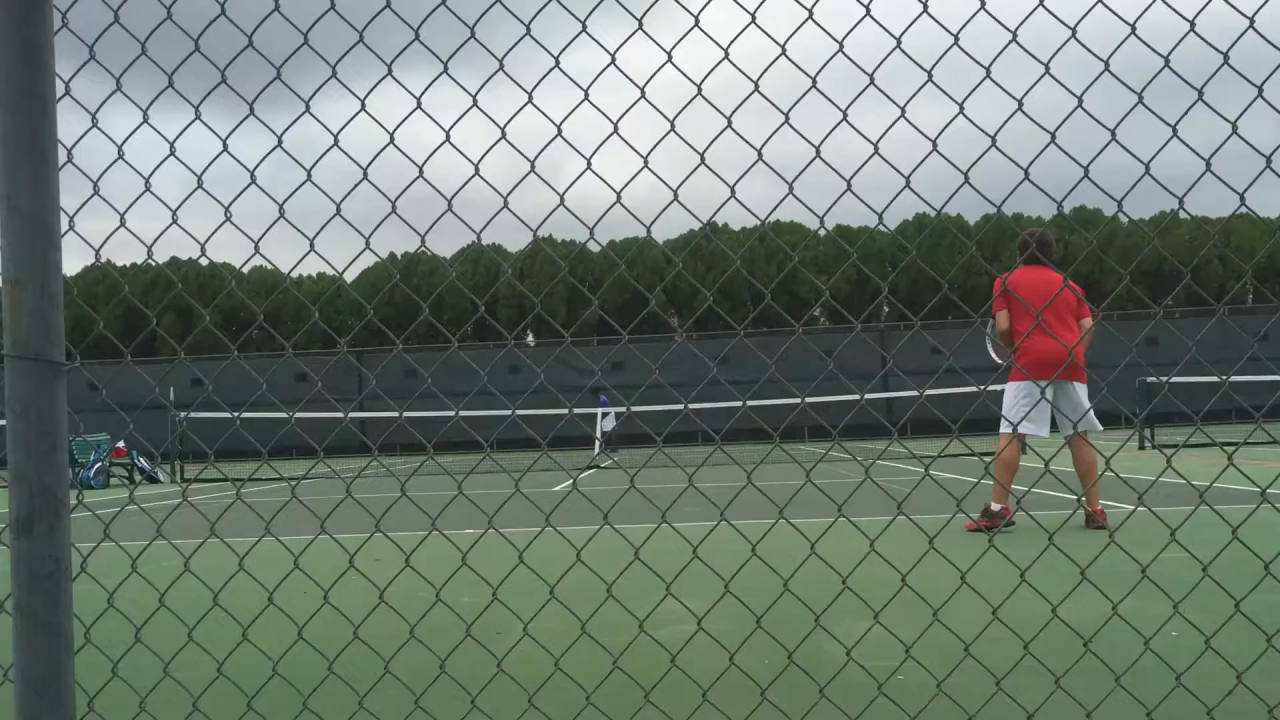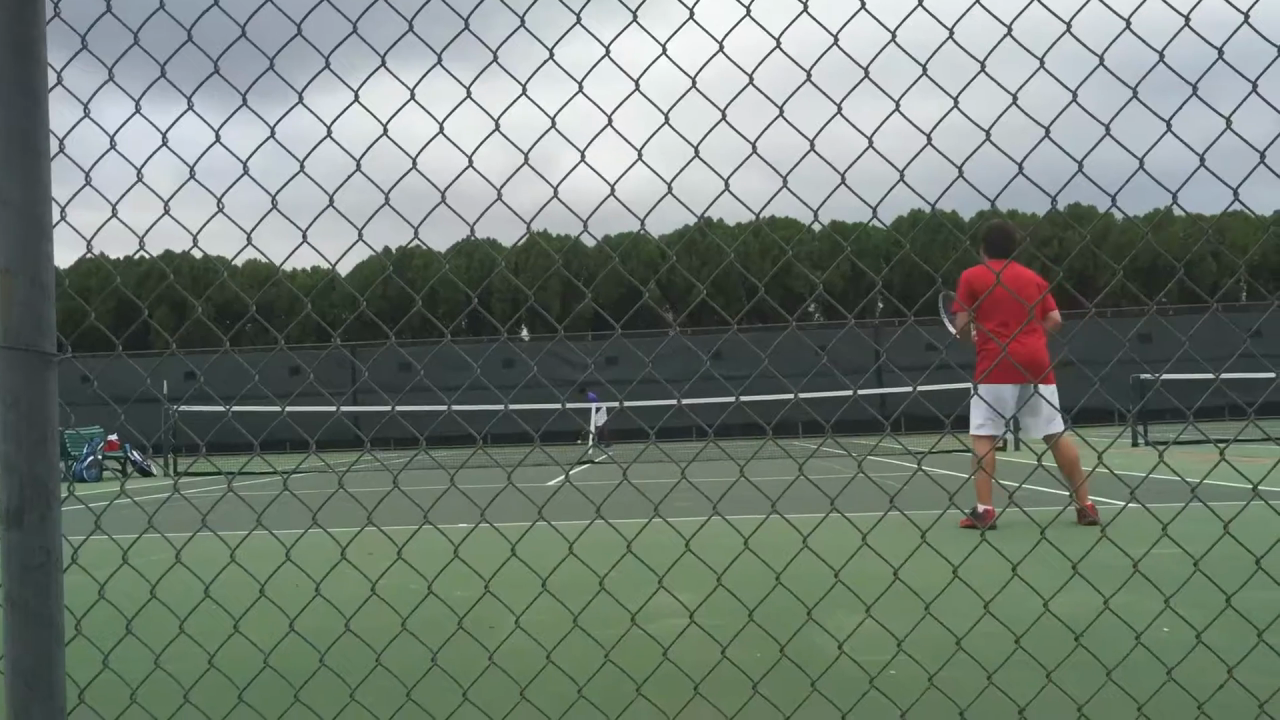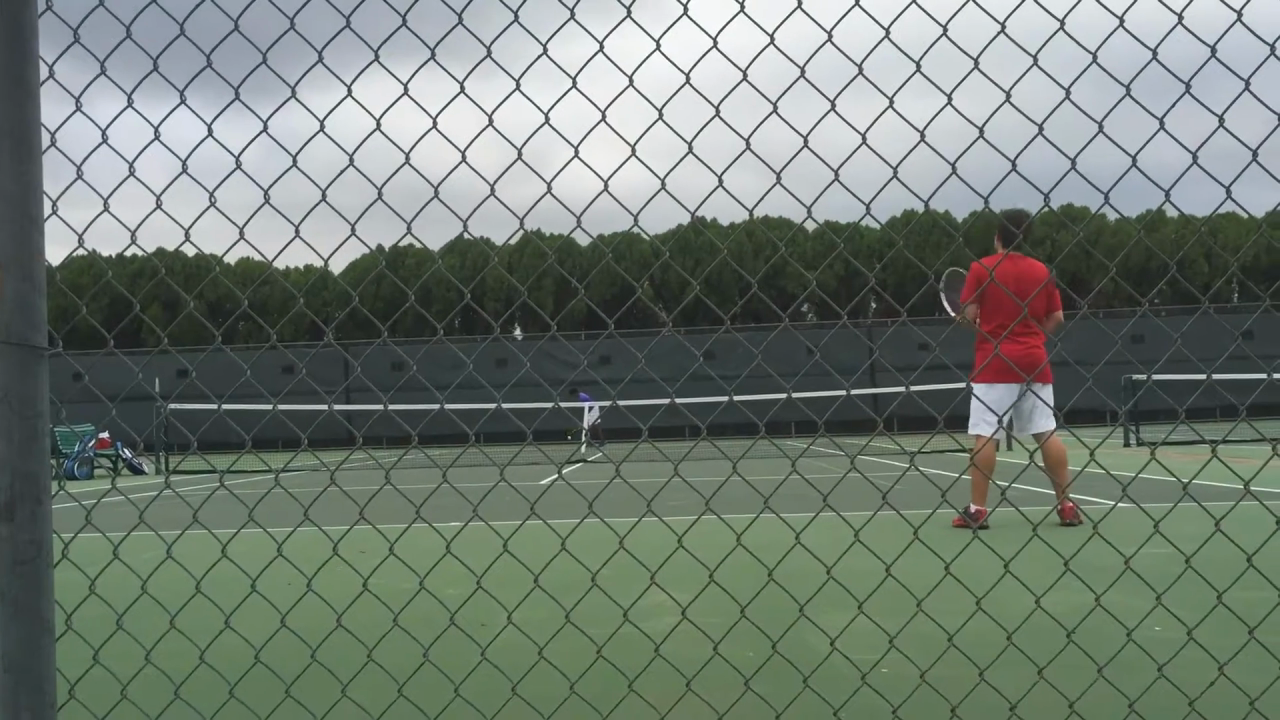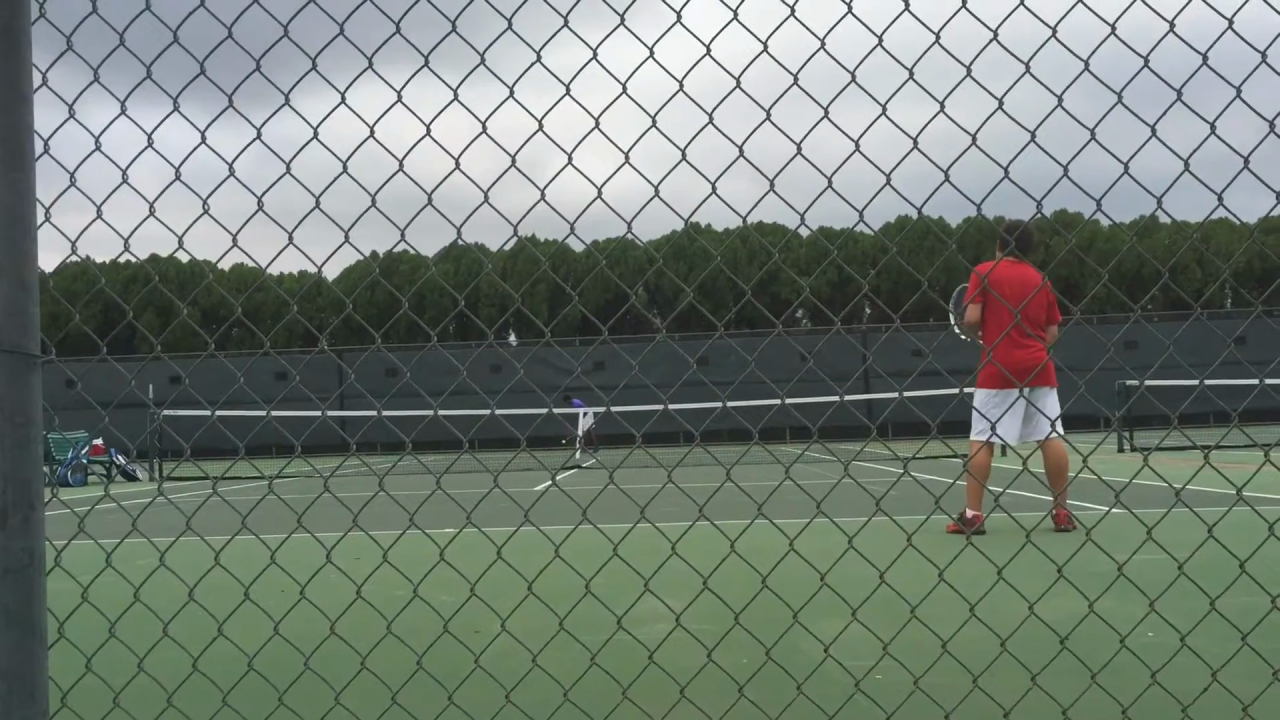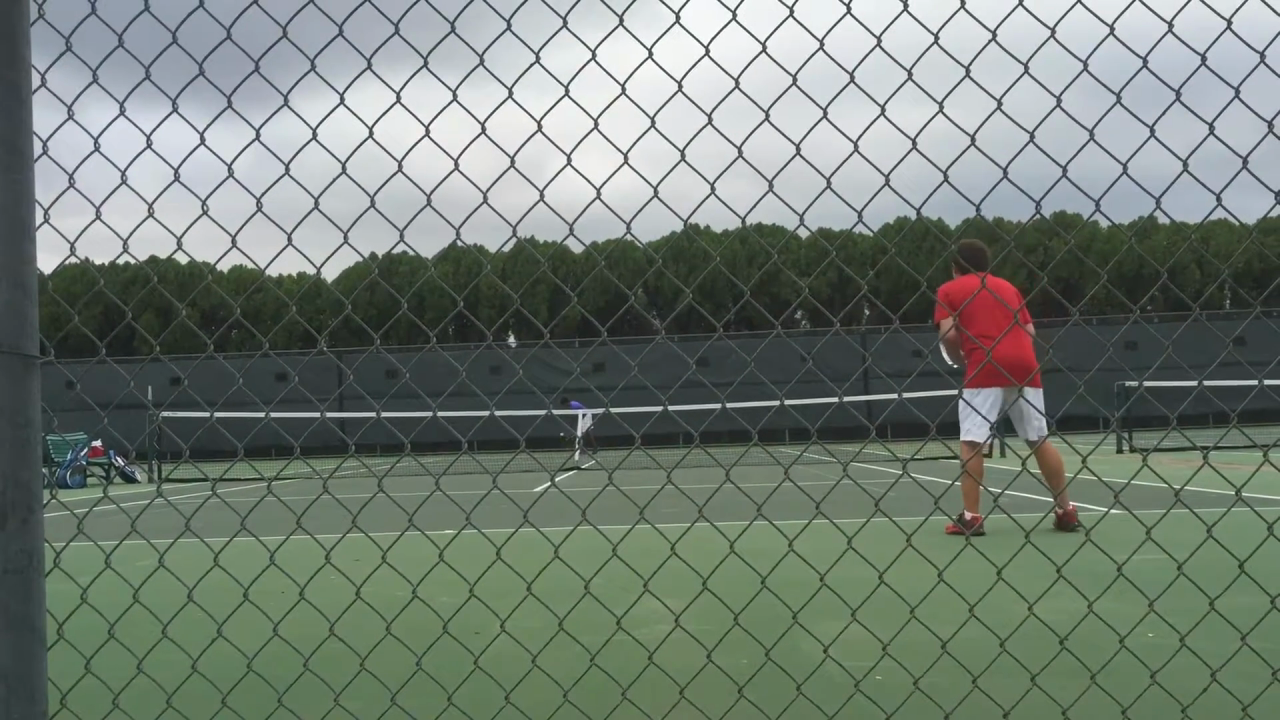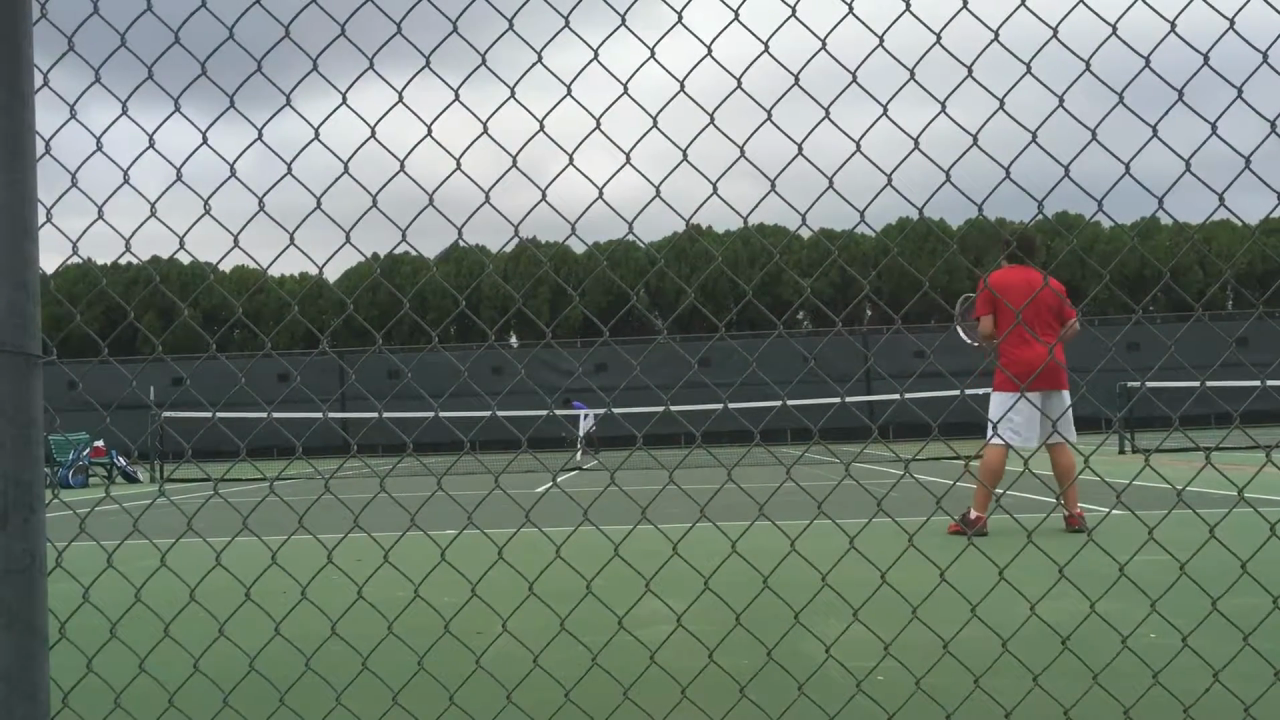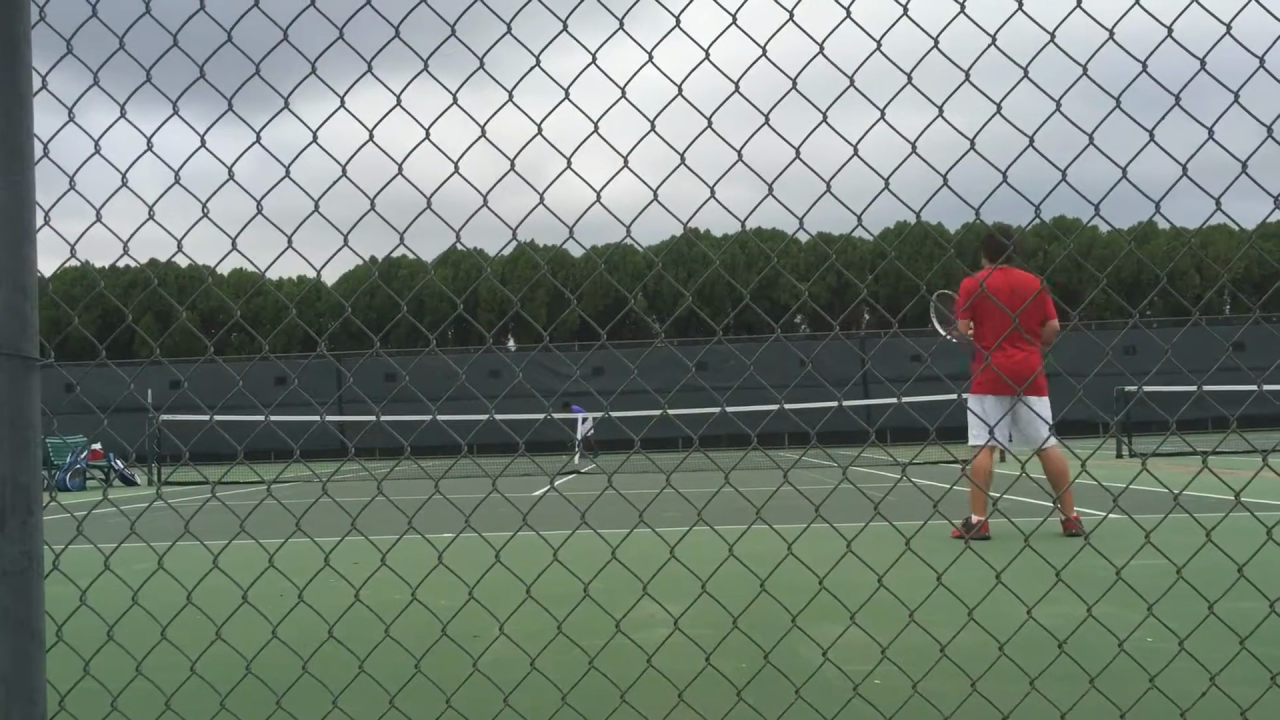
dt=0.5s
person 1, frame 1
left shoulder: (1006, 281)
right shoulder: (1068, 284)
left elbow: (1002, 327)
right elbow: (1088, 326)
left hip: (1030, 362)
right hip: (1069, 362)
left knee: (1011, 433)
right knee: (1079, 434)
left ankle: (999, 508)
right ankle: (1095, 510)
person 1, frame 2
left shoulder: (971, 276)
right shoulder: (1033, 277)
left elbow: (961, 324)
right elbow: (1054, 320)
left wrist: (971, 337)
left hip: (998, 365)
right hip: (1036, 362)
left knee: (983, 436)
right knee: (1056, 433)
left ankle: (984, 510)
right ankle: (1085, 505)
person 1, frame 3
left shoulder: (983, 268)
right shoulder: (1043, 272)
left elbow: (968, 316)
right elbow: (1057, 319)
left hip: (995, 363)
right hip: (1035, 362)
left knee: (985, 435)
right knee: (1047, 432)
left ankle: (977, 509)
right ankle: (1066, 505)
person 1, frame 4
left shoulder: (984, 272)
right shoulder: (1041, 281)
left elbow: (971, 319)
right elbow: (1053, 331)
left wrist: (980, 335)
left hip: (998, 370)
right hip: (1039, 368)
left knee: (982, 440)
right knee: (1052, 437)
left ankle: (972, 515)
right ankle: (1061, 512)
person 1, frame 5
left shoulder: (949, 290)
right shoulder: (1008, 286)
left elbow: (948, 333)
right elbow: (1030, 331)
left wrist: (957, 356)
left hip: (986, 369)
right hip: (1025, 365)
left knee: (972, 442)
right knee: (1040, 439)
left ankle: (971, 516)
right ankle: (1066, 510)
person 1, frame 6
left shoulder: (991, 282)
right shoulder: (1052, 283)
left elbow: (986, 331)
right elbow: (1073, 327)
left wrist: (994, 341)
left hip: (1014, 371)
right hip: (1052, 369)
left knee: (997, 442)
right knee: (1059, 441)
left ankle: (977, 515)
right ankle: (1073, 513)
person 1, frame 7
left shoulder: (972, 284)
right shoulder: (1035, 283)
left elbow: (962, 329)
right elbow: (1052, 328)
left hip: (990, 375)
right hip: (1029, 374)
left knee: (983, 445)
right knee: (1046, 444)
left ankle: (978, 520)
right ankle: (1070, 516)
